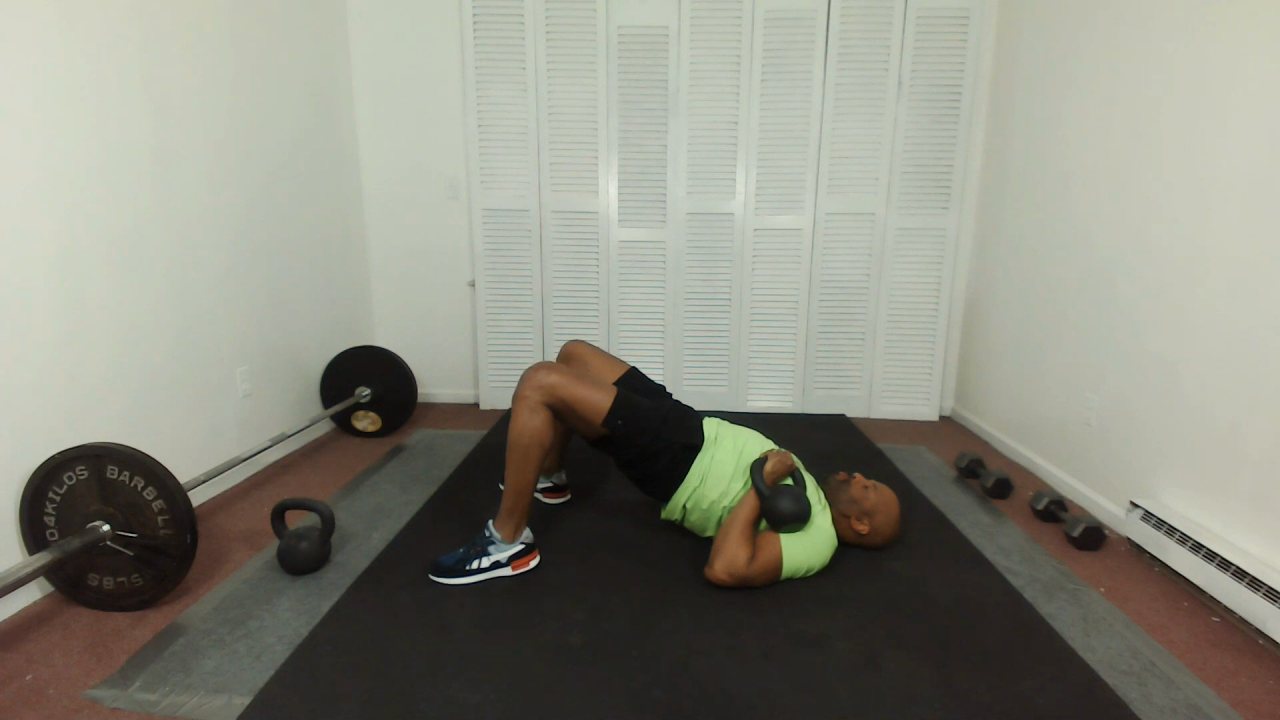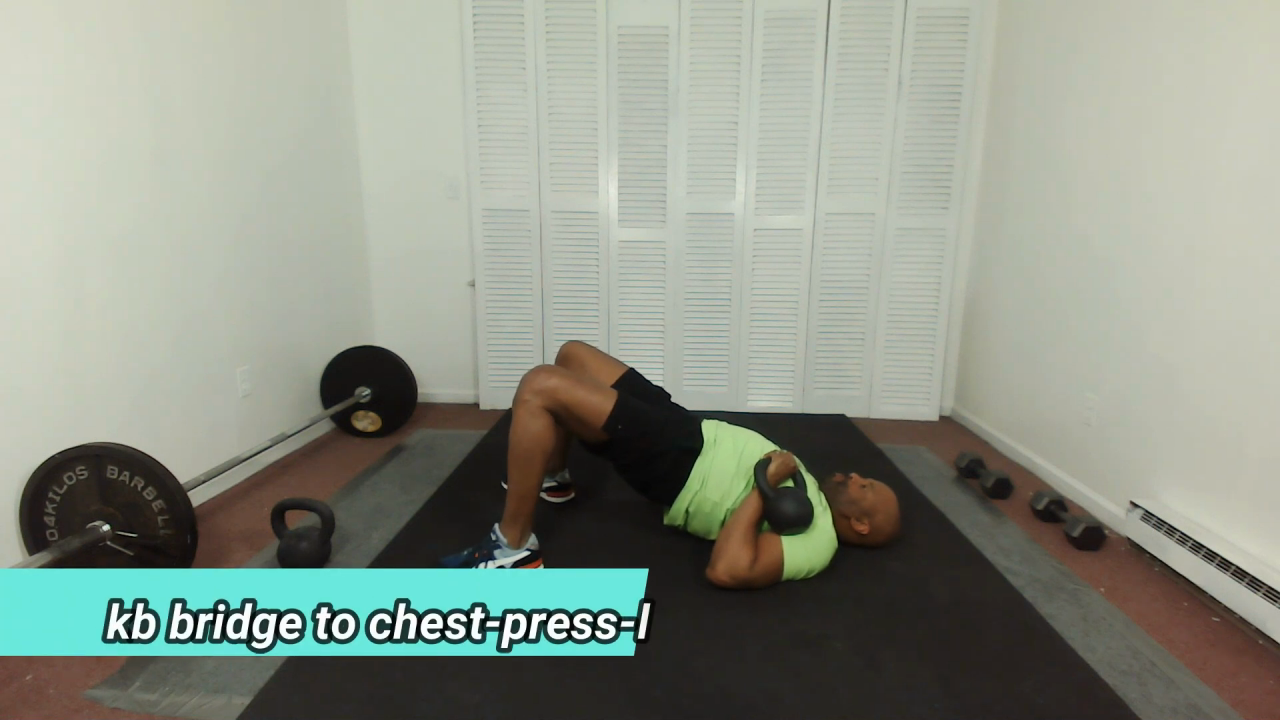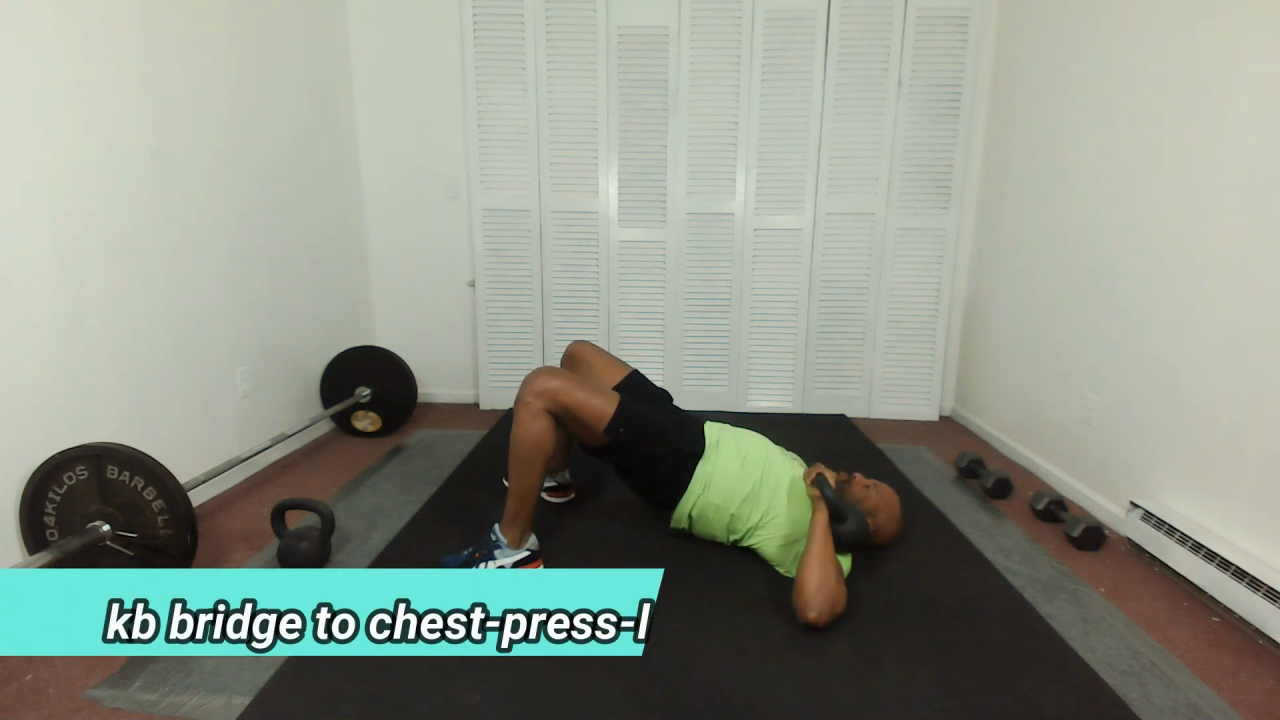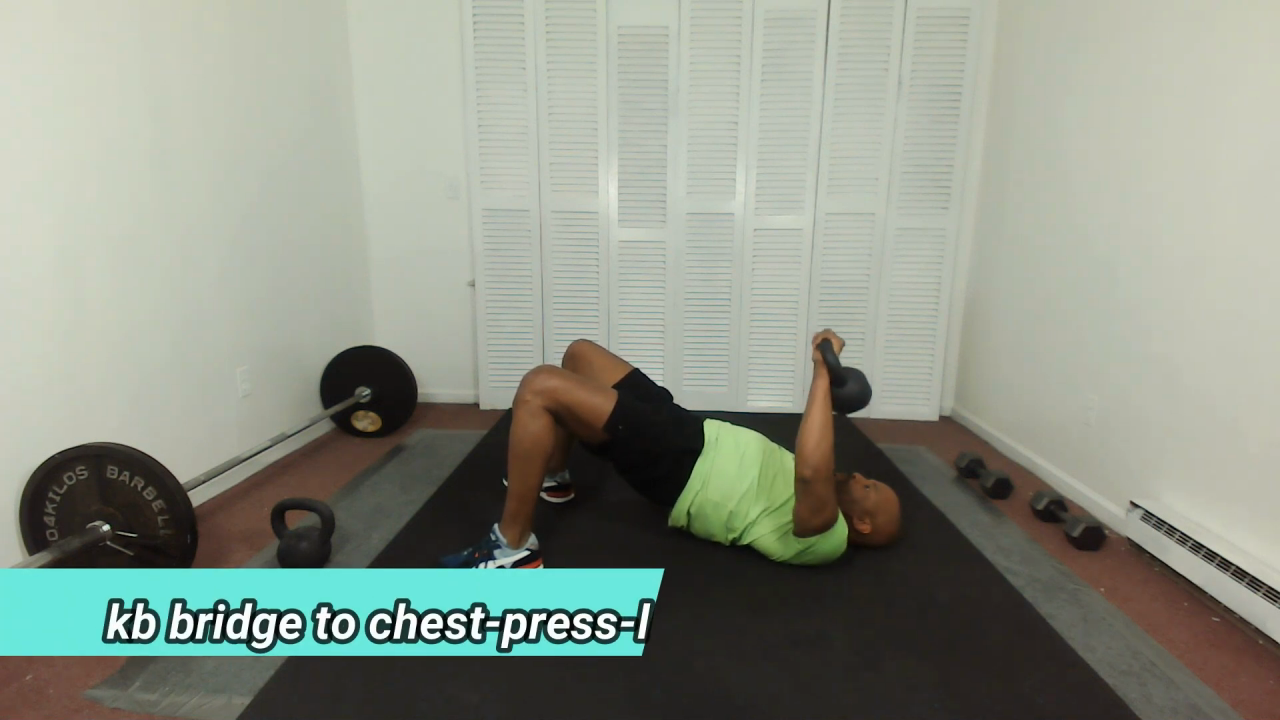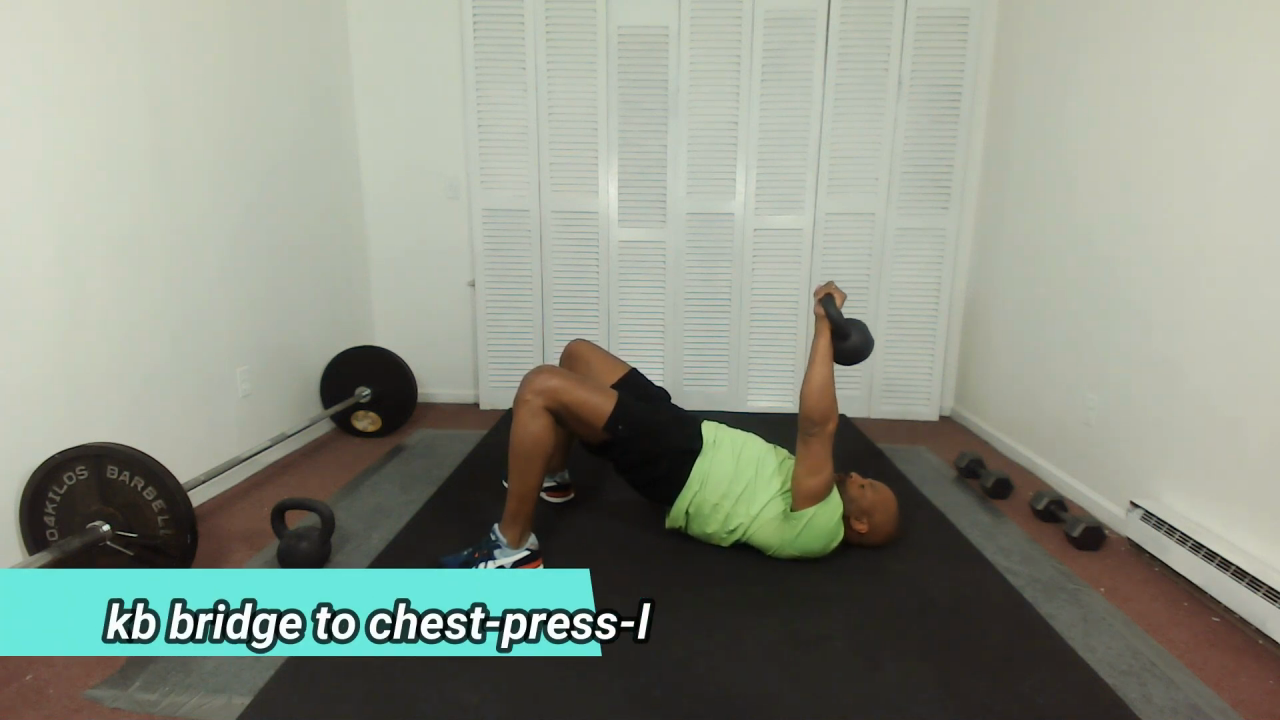
dt=1s
person 1, frame 1
left shoulder: (814, 541)
right shoulder: (810, 492)
left elbow: (723, 568)
left wrist: (763, 484)
left hip: (674, 461)
right hip: (691, 430)
left knee: (540, 382)
right knee: (574, 354)
left ankle: (508, 541)
right ankle: (549, 478)
person 1, frame 2
left shoulder: (815, 541)
right shoulder: (812, 493)
left elbow: (725, 570)
left wrist: (765, 484)
left hip: (673, 465)
right hip: (689, 434)
left knee: (540, 387)
right knee: (572, 354)
left ankle: (513, 546)
right ankle: (552, 477)
person 1, frame 3
left shoulder: (828, 544)
right shoulder: (808, 484)
left elbow: (815, 609)
left wrist: (821, 508)
left hip: (677, 467)
right hip: (691, 434)
left knee: (542, 389)
right knee: (579, 354)
left ankle: (513, 545)
right ankle: (553, 478)
person 1, frame 4
left shoulder: (826, 535)
right shoulder: (817, 499)
left elbow: (811, 469)
left wrist: (823, 372)
left hip: (677, 467)
right hip: (692, 435)
left knee: (540, 388)
right knee: (580, 353)
left ankle: (513, 546)
right ankle: (552, 478)
person 1, frame 5
left shoulder: (820, 527)
right shoulder: (823, 510)
left elbow: (818, 424)
left wrist: (824, 325)
left hip: (675, 466)
right hip: (688, 436)
left knee: (540, 387)
right knee: (578, 353)
left ankle: (513, 545)
right ankle: (552, 478)
